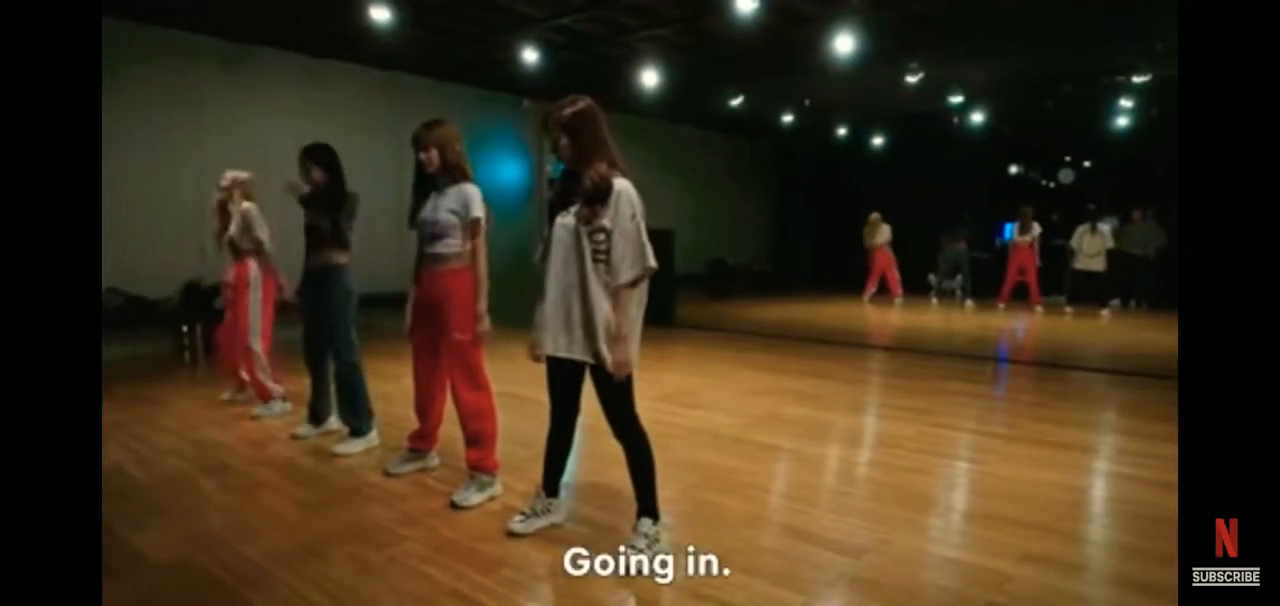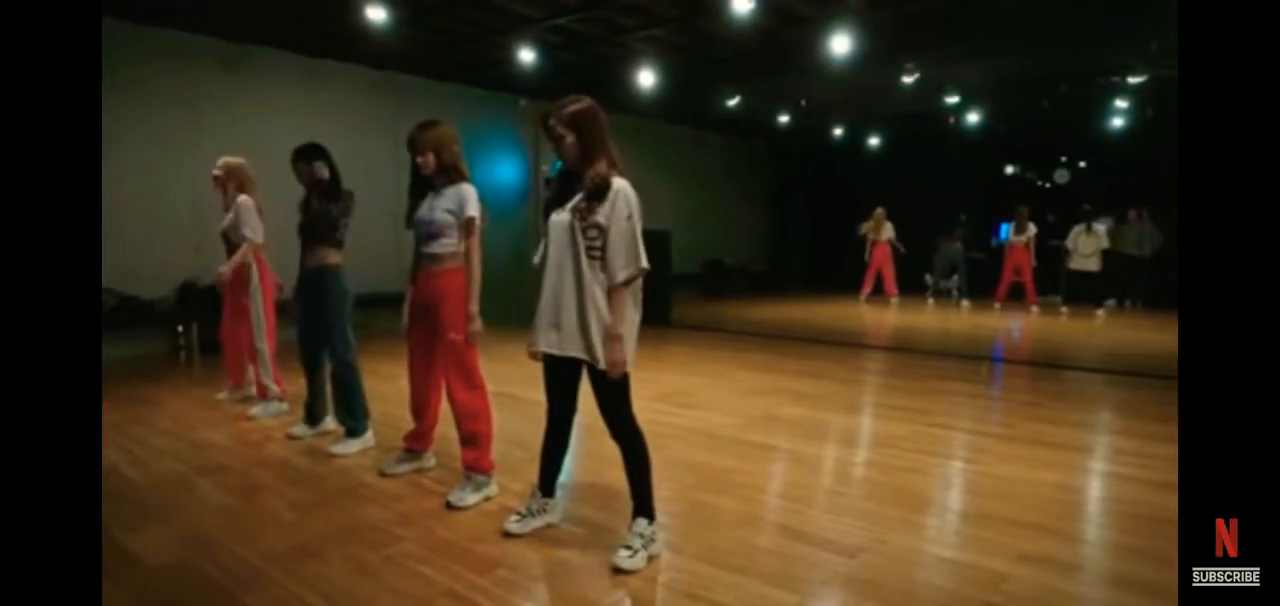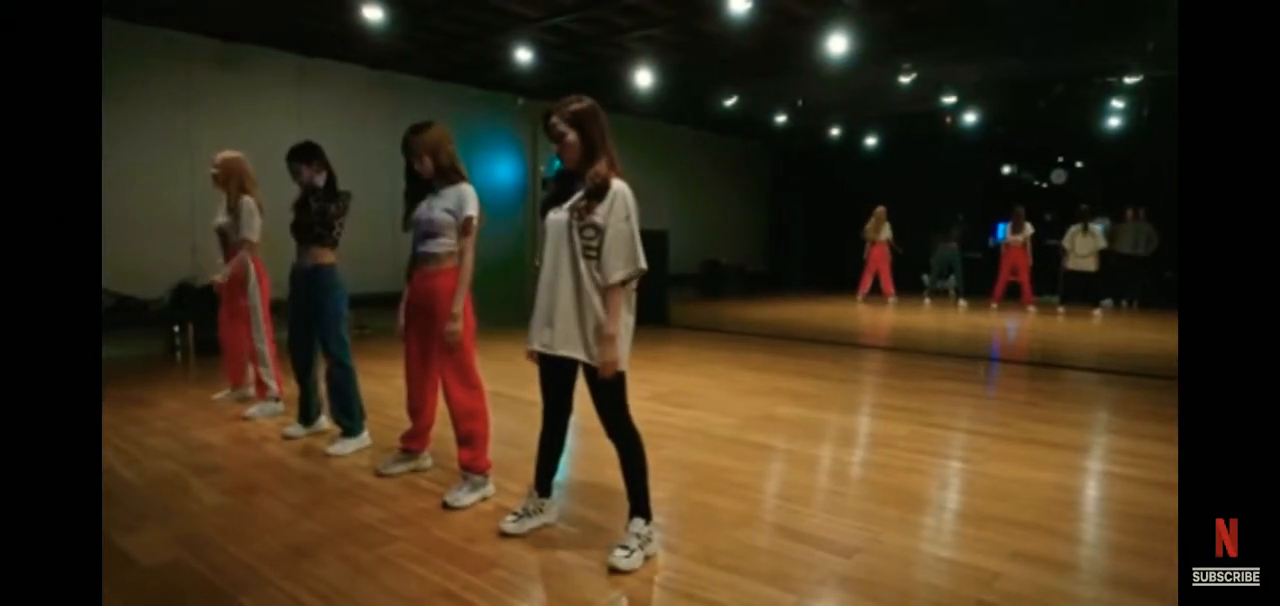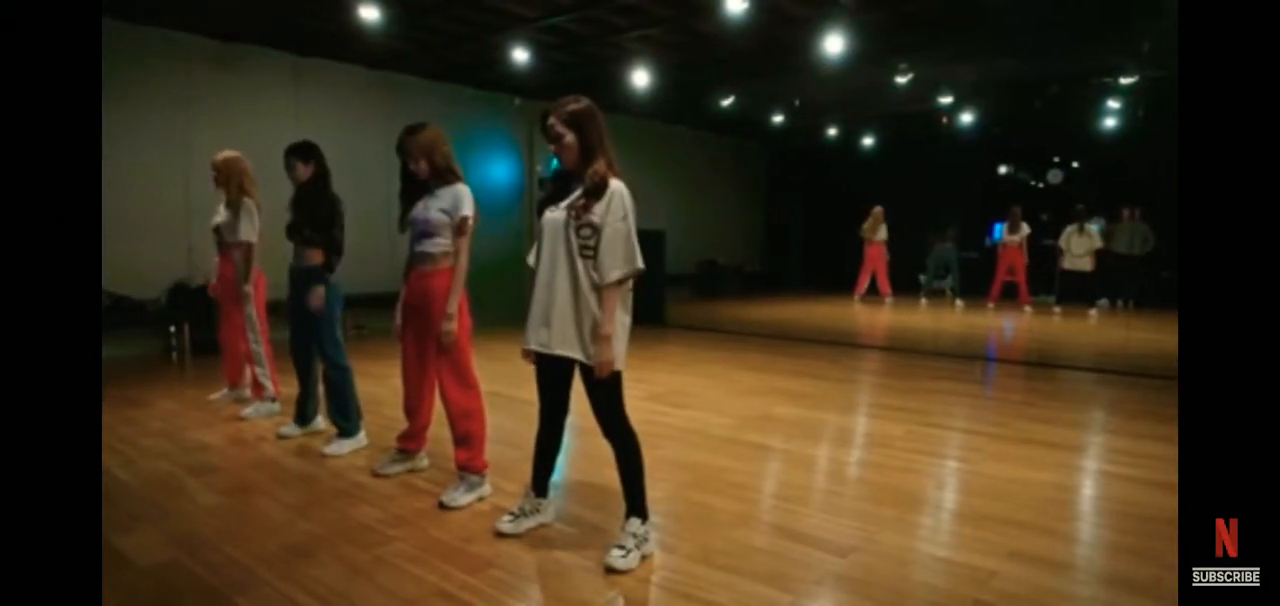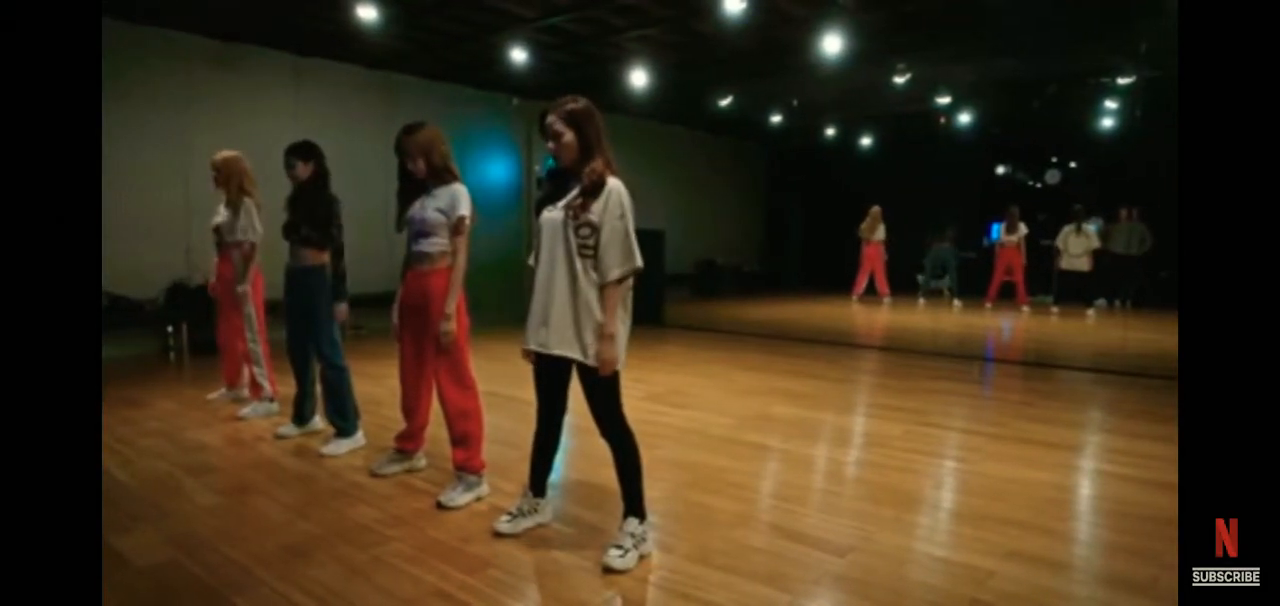
dt=0.3s
person 1, frame 1
left shoulder: (619, 192)
right shoulder: (567, 193)
left elbow: (630, 274)
right elbow: (552, 269)
left wrist: (622, 337)
right wrist: (541, 326)
left hip: (603, 335)
right hip: (562, 332)
left knee: (623, 423)
right knee: (561, 416)
left ankle: (649, 523)
right ankle: (549, 499)
person 1, frame 2
left shoulder: (616, 191)
left elbow: (624, 273)
right elbow: (550, 267)
left wrist: (617, 336)
right wrist: (539, 328)
left hip: (599, 334)
right hip: (560, 331)
left knee: (620, 424)
right knee: (558, 416)
left ankle: (645, 525)
right ankle: (545, 501)
person 1, frame 3
left shoulder: (614, 193)
right shoulder: (563, 192)
left elbow: (618, 274)
right elbow: (550, 267)
left wrist: (610, 337)
right wrist: (538, 327)
left hip: (595, 334)
right hip: (556, 330)
left knee: (616, 424)
right knee: (554, 416)
left ankle: (641, 524)
right ankle: (541, 500)
person 1, frame 4
left shoulder: (612, 193)
right shoulder: (559, 193)
left elbow: (615, 273)
right elbow: (544, 267)
left wrist: (605, 336)
right wrist: (533, 328)
left hip: (592, 334)
right hip: (553, 330)
left knee: (613, 423)
right knee: (550, 416)
left ankle: (638, 524)
right ankle: (537, 501)
person 1, frame 5
left shoulder: (610, 191)
right shoulder: (557, 192)
left elbow: (616, 271)
right elbow: (544, 267)
left wrist: (608, 335)
right wrist: (533, 327)
left hip: (591, 332)
right hip: (551, 329)
left knee: (610, 423)
right knee: (548, 416)
left ankle: (636, 524)
right ankle: (536, 500)
person 2, frame 1
left shoulder: (466, 193)
right shoulder: (429, 195)
left elbow: (479, 254)
right elbow: (422, 253)
left wrist: (481, 308)
right wrist: (412, 298)
left hip: (457, 289)
right hip: (428, 290)
left knee: (468, 382)
right knee: (426, 377)
left ankle: (485, 472)
right ankle: (423, 448)
person 2, frame 2
left shoulder: (463, 192)
right shoulder: (425, 194)
left elbow: (473, 256)
right elbow: (419, 253)
left wrist: (473, 309)
right wrist: (409, 298)
left hip: (452, 289)
right hip: (423, 290)
left knee: (463, 382)
right knee: (422, 377)
left ankle: (481, 472)
right ankle: (419, 448)
person 2, frame 3
left shoulder: (462, 193)
right shoulder: (422, 195)
left elbow: (467, 256)
right elbow: (416, 253)
left wrist: (457, 310)
right wrist: (405, 299)
left hip: (447, 288)
right hip: (420, 289)
left knee: (461, 382)
right knee: (418, 377)
left ankle: (477, 472)
right ankle: (415, 448)
person 2, frame 4
left shoulder: (458, 193)
right shoulder: (418, 196)
left elbow: (462, 256)
right elbow: (413, 253)
left wrist: (451, 310)
right wrist: (401, 300)
left hip: (443, 288)
right hip: (416, 289)
left knee: (457, 382)
right knee: (415, 377)
left ankle: (474, 472)
right ankle: (412, 449)
person 2, frame 5
left shoulder: (455, 193)
right shoulder: (414, 195)
left elbow: (460, 256)
right elbow: (410, 252)
left wrist: (450, 311)
right wrist: (398, 299)
left hip: (440, 287)
right hip: (413, 289)
left knee: (454, 382)
right knee: (413, 377)
left ankle: (471, 472)
right ankle: (409, 449)
person 3, frame 1
left shoulder: (344, 199)
right shoulder: (317, 201)
left elbow: (333, 230)
left wrist: (306, 201)
right wrist: (304, 283)
left hip: (335, 280)
right hip: (314, 279)
left knee: (344, 355)
right knee: (315, 352)
left ankle: (363, 430)
right ankle: (322, 417)
person 3, frame 2
left shoulder: (342, 198)
right shoulder: (311, 201)
left elbow: (322, 217)
left wrist: (321, 183)
right wrist: (298, 284)
left hip: (330, 279)
right hip: (308, 280)
left knee: (340, 354)
right knee: (310, 352)
left ankle: (359, 430)
right ankle: (317, 417)
person 3, frame 3
left shoulder: (338, 198)
right shoulder: (305, 201)
left elbow: (319, 216)
left wrist: (318, 188)
left hip: (324, 279)
right hip: (300, 278)
left knee: (336, 354)
right knee: (300, 350)
left ankle: (355, 430)
right ankle: (311, 417)
person 3, frame 4
left shoulder: (329, 201)
right shoulder: (302, 201)
left elbow: (336, 248)
right elbow: (299, 240)
left wrist: (321, 284)
left hip: (318, 281)
right hip: (298, 279)
left knee: (331, 354)
right knee: (301, 351)
left ankle: (352, 430)
right ankle: (308, 417)
person 3, frame 5
left shoulder: (326, 201)
right shoulder: (298, 200)
left elbow: (337, 249)
right elbow: (294, 240)
left wrist: (340, 296)
left hip: (316, 280)
right hip: (294, 278)
left knee: (328, 354)
right knee: (298, 351)
left ankle: (350, 430)
right ankle: (305, 417)
person 4, frame 1
left shoulder: (247, 208)
right shoulder: (230, 214)
left elbow: (263, 245)
left wrist: (277, 278)
right wrist: (229, 286)
left hip: (255, 277)
right hip: (240, 278)
left knee: (252, 341)
right knee: (228, 337)
left ankle: (276, 398)
right ankle: (244, 384)
person 4, frame 2
left shoulder: (243, 202)
right shoulder: (230, 204)
left elbow: (252, 241)
left wrist: (230, 265)
left hip: (251, 273)
right hip: (237, 274)
left knee: (258, 337)
right knee: (232, 333)
left ankle: (274, 398)
right ankle: (243, 383)
person 4, frame 3
left shoulder: (246, 202)
right shoulder: (227, 203)
left elbow: (249, 245)
right elbow: (229, 245)
left wrist: (226, 272)
right wrist: (224, 275)
left hip: (247, 274)
right hip: (233, 275)
left knee: (257, 336)
right knee: (231, 333)
left ankle: (271, 398)
right ankle: (241, 385)
person 4, frame 4
left shoulder: (245, 203)
right shoulder: (224, 204)
left elbow: (250, 246)
right elbow: (222, 246)
left wrist: (248, 282)
right wrist: (217, 277)
left hip: (243, 276)
right hip: (227, 275)
left knee: (253, 336)
right knee: (230, 335)
left ankle: (268, 397)
right ankle: (237, 385)
person 4, frame 5
left shoulder: (245, 203)
right shoulder: (224, 204)
left elbow: (252, 245)
right elbow: (221, 246)
left wrist: (244, 282)
right wrist: (216, 277)
left hip: (243, 276)
right hip: (226, 275)
left knee: (251, 336)
right knee: (228, 335)
left ankle: (266, 397)
right ankle: (233, 385)
